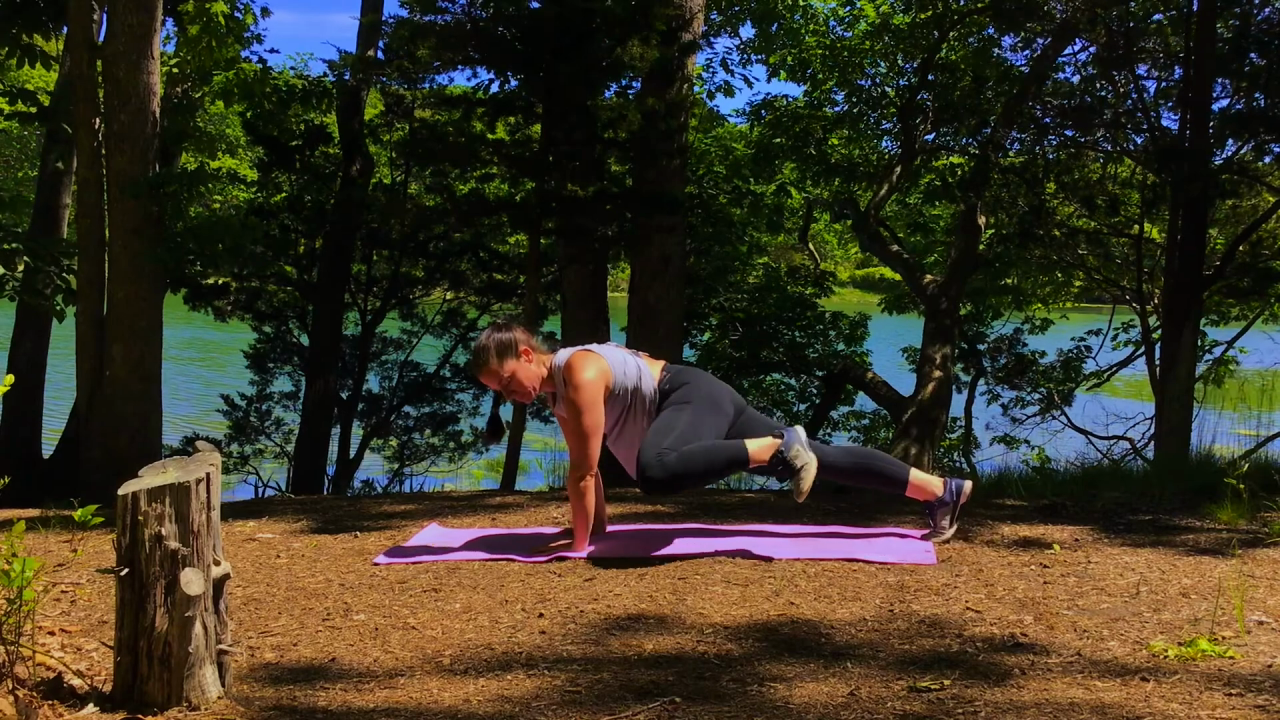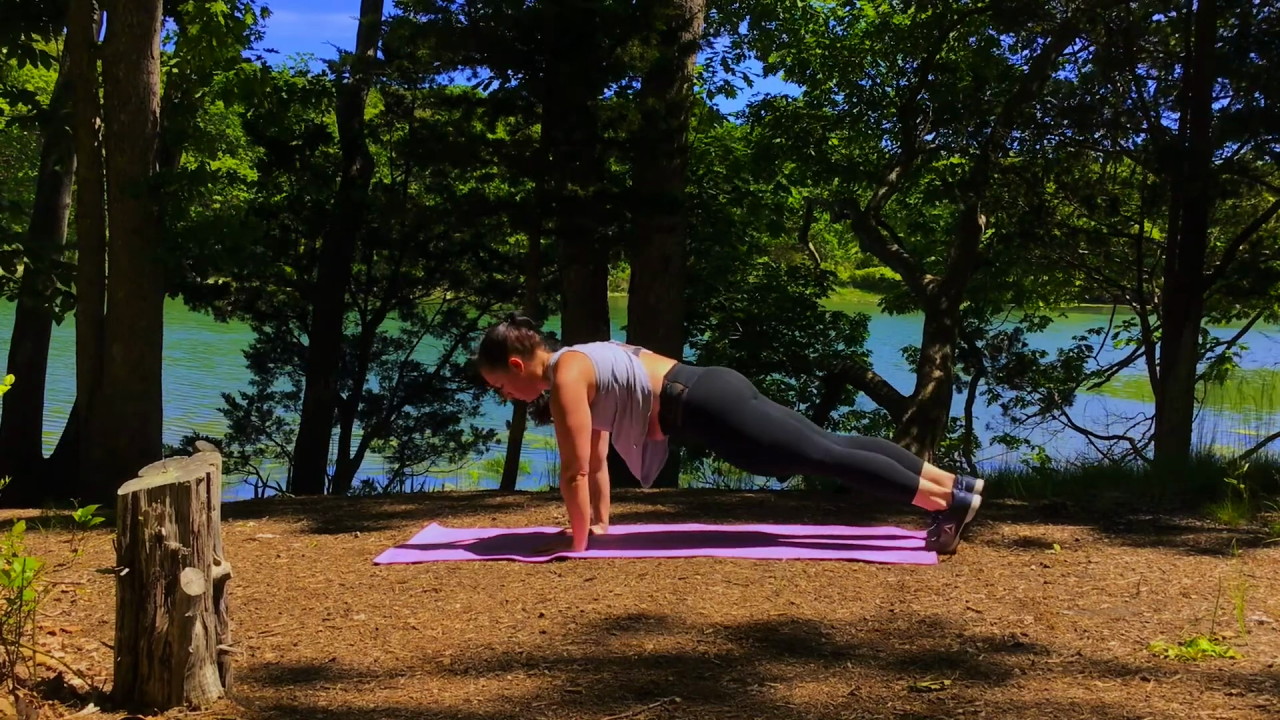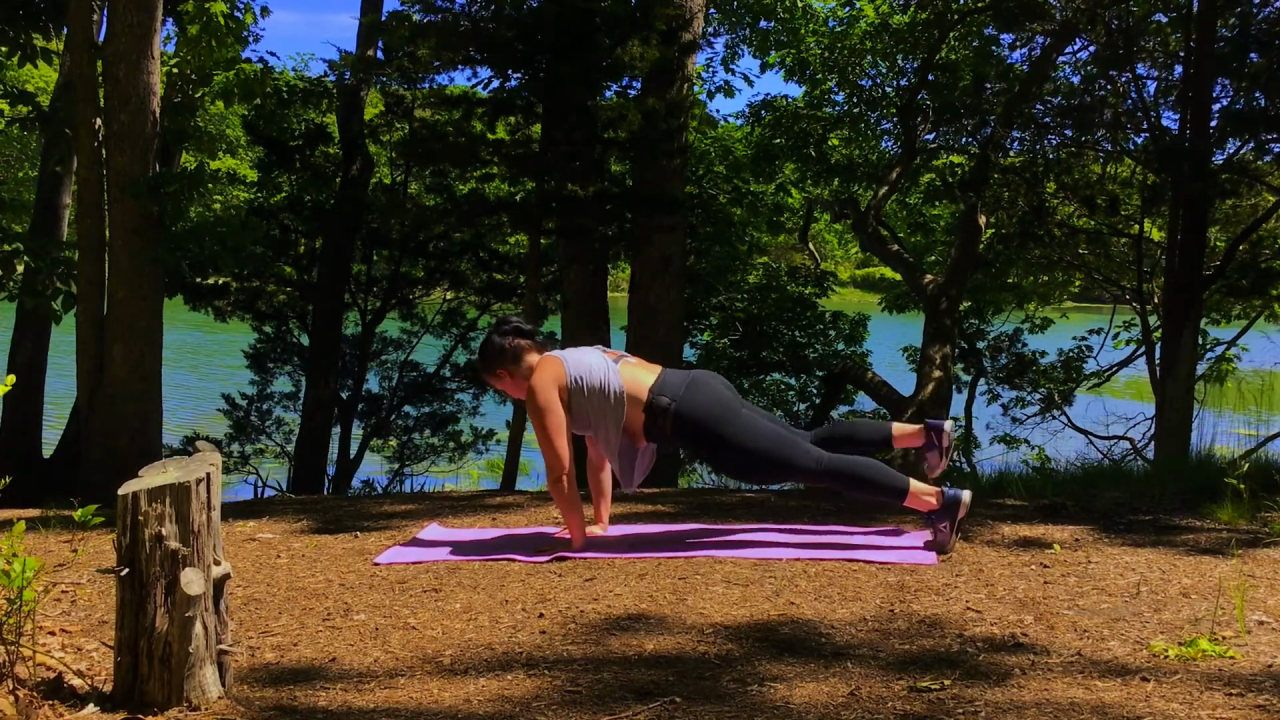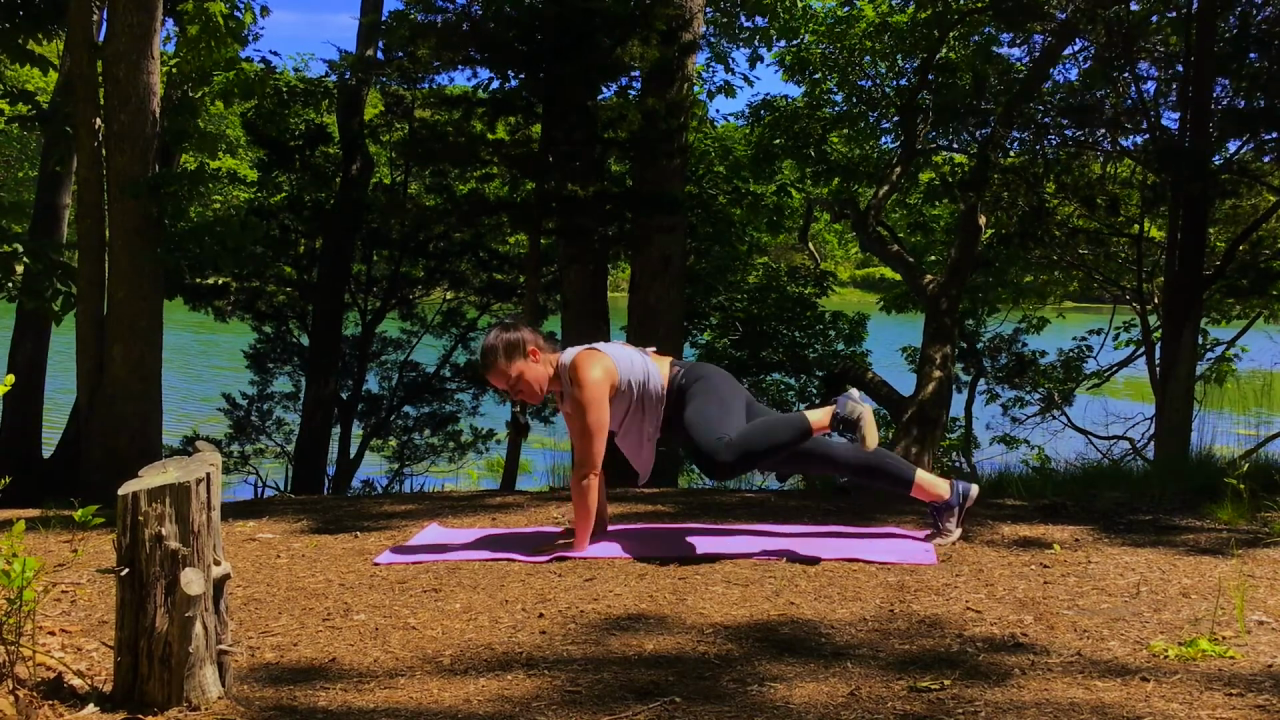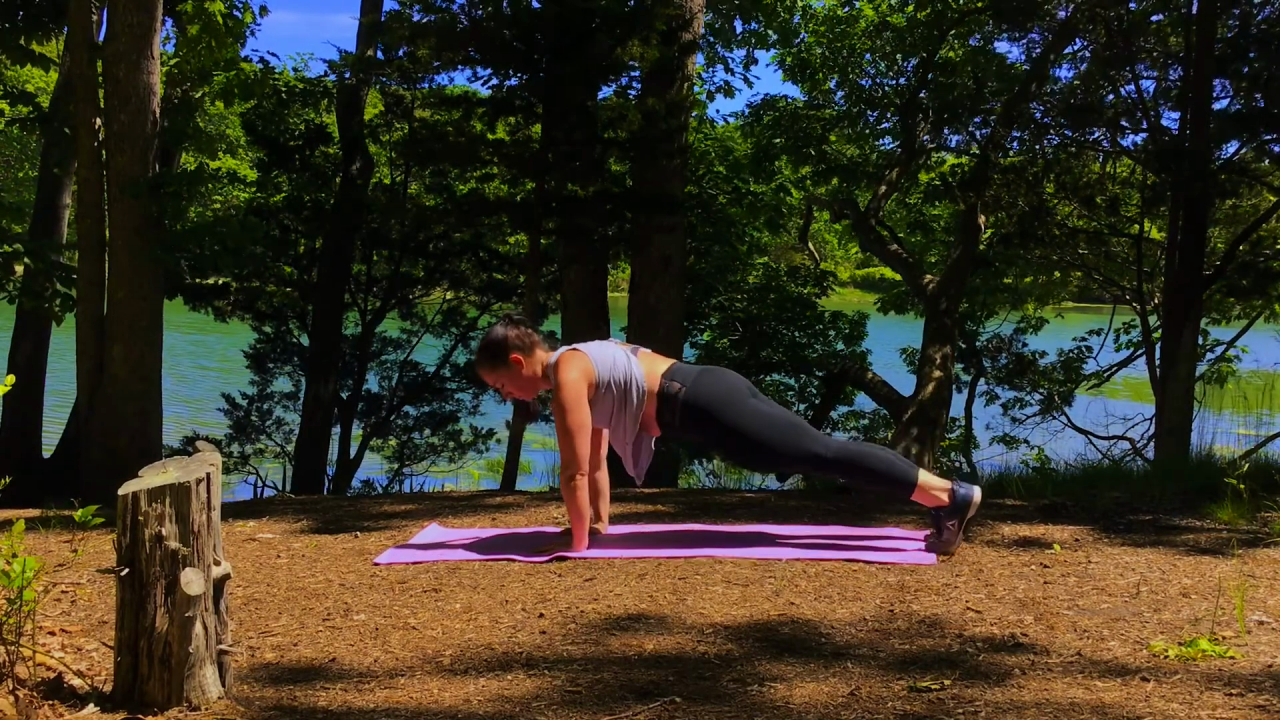
dt=1s
person 1, frame 1
left shoulder: (579, 373)
right shoulder: (555, 391)
left elbow: (584, 470)
right elbow: (583, 463)
left wrist: (579, 542)
right wrist: (599, 520)
left hip: (694, 395)
right hip: (696, 402)
left knee: (655, 472)
right knee: (822, 461)
left ankle: (775, 448)
right ankle: (942, 489)
person 1, frame 2
left shoulder: (564, 378)
right shoulder: (577, 362)
left elbow: (574, 472)
right elbow: (596, 457)
left wrist: (579, 541)
right wrist: (600, 522)
left hip: (708, 408)
right hip: (715, 388)
left knee: (825, 457)
right knee: (829, 445)
left ankle: (951, 500)
right ankle: (955, 481)
person 1, frame 3
left shoulder: (540, 381)
right shoulder: (572, 361)
left elbow: (559, 473)
right elbow: (599, 454)
left wrist: (578, 538)
right wrist: (601, 523)
left hip: (693, 416)
right hip: (700, 389)
left knee: (811, 464)
right knee: (811, 442)
left ankle: (941, 500)
right ankle: (924, 434)
person 1, frame 4
left shoulder: (586, 372)
right shoulder: (558, 381)
left elbow: (589, 469)
right elbow: (585, 458)
left wrist: (580, 541)
right wrist: (598, 521)
left hip: (706, 388)
right hip: (701, 400)
left knee: (719, 461)
right knee: (824, 456)
left ankle: (829, 415)
right ankle: (948, 492)
person 1, frame 5
left shoulder: (565, 375)
right shoulder: (578, 364)
left elbow: (575, 471)
right elbow: (596, 457)
left wrist: (579, 541)
right wrist: (601, 520)
left hip: (708, 405)
right hip: (715, 388)
left knee: (822, 455)
right knee: (825, 450)
left ankle: (952, 496)
right ankle: (944, 490)
